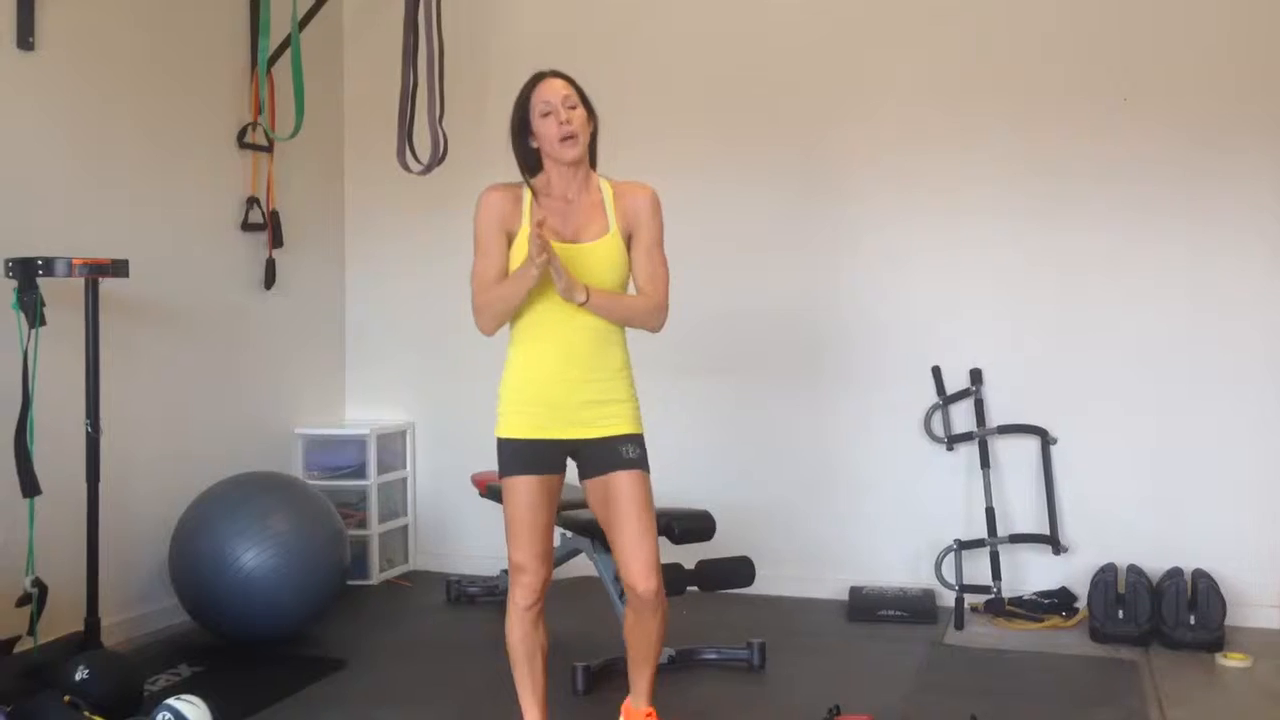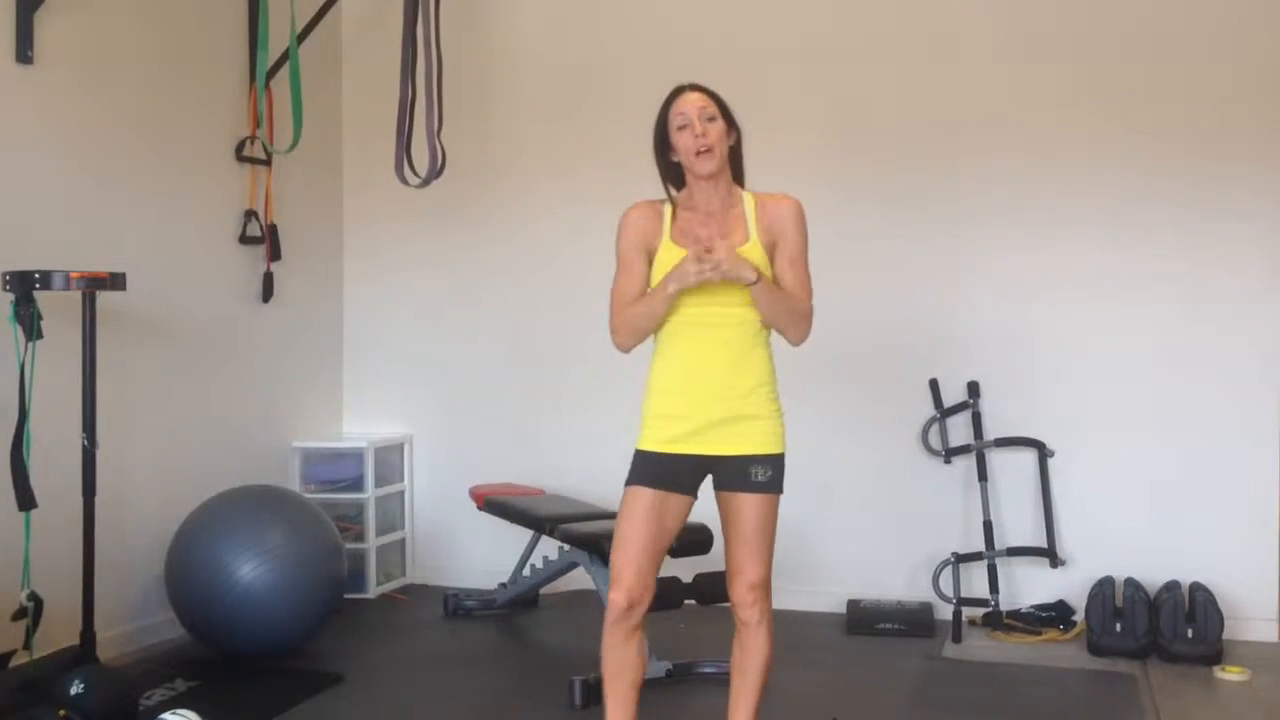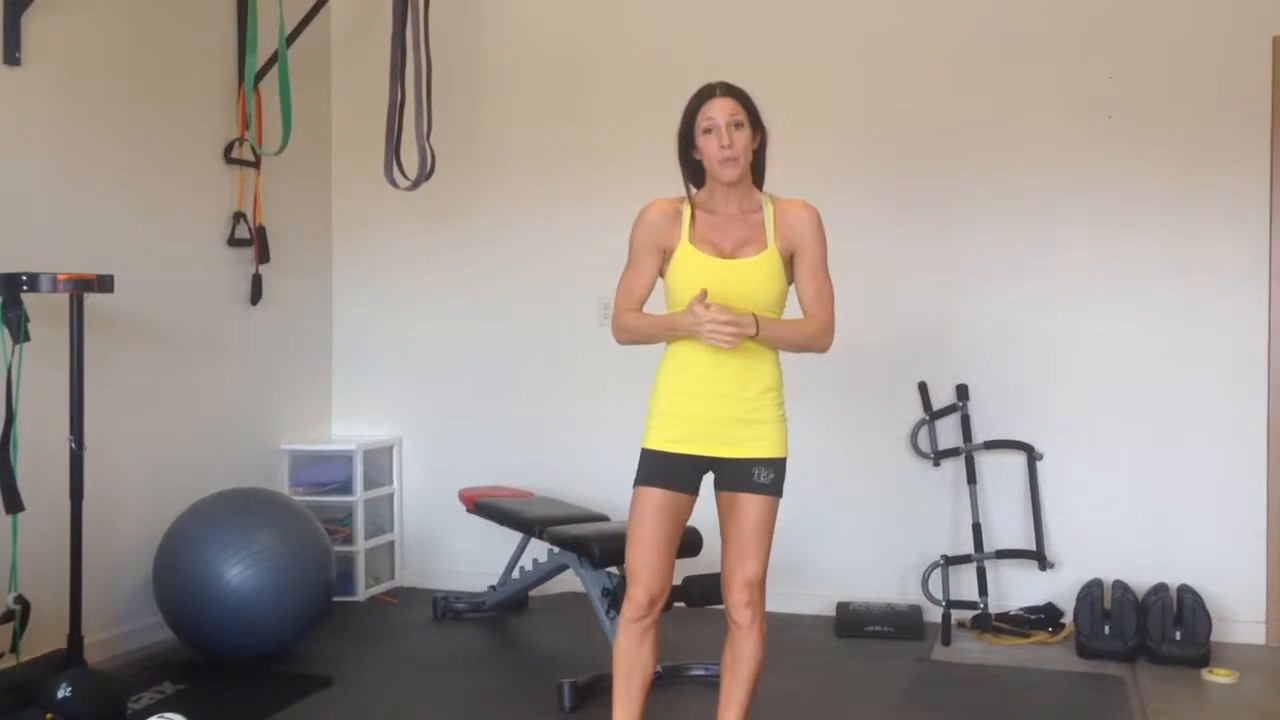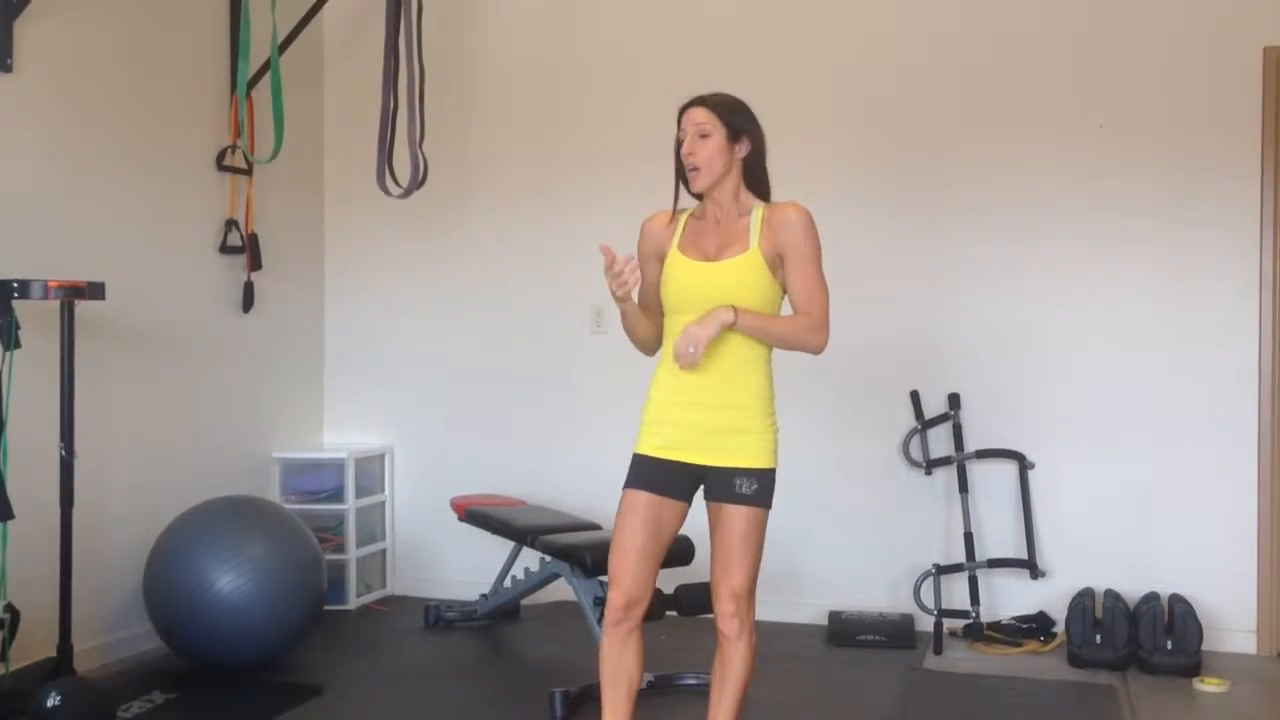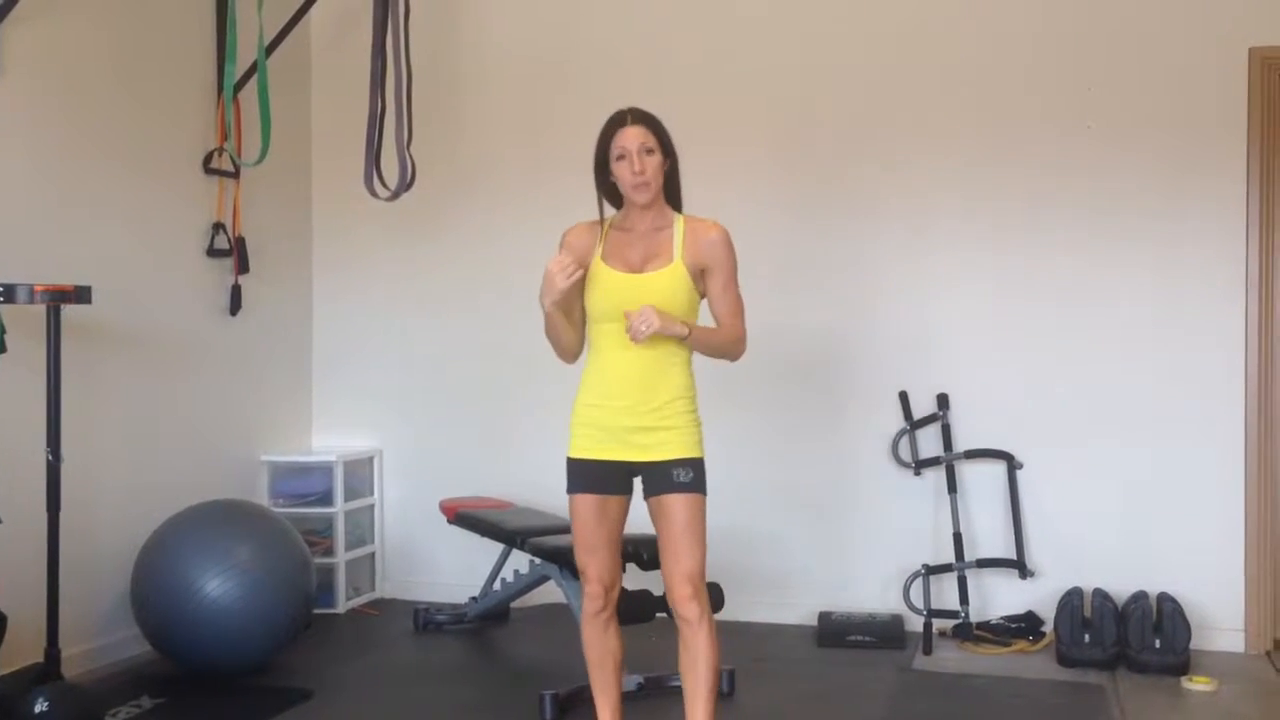
dt=1s
person 1, frame 1
left shoulder: (634, 201)
right shoulder: (502, 204)
left elbow: (654, 311)
right elbow: (486, 315)
left wrist: (575, 288)
right wrist: (534, 268)
left hip: (609, 413)
right hip: (530, 412)
left knee: (645, 583)
right knee: (528, 582)
person 1, frame 2
left shoulder: (778, 213)
right shoulder: (644, 221)
left elbow: (798, 327)
right elbow: (623, 336)
left wrist: (751, 274)
right wrist: (674, 285)
left hip: (750, 428)
right hip: (669, 429)
left knee: (749, 599)
right knee: (626, 598)
person 1, frame 3
left shoulder: (795, 221)
right shoulder: (661, 219)
left elbow: (820, 331)
right elbow: (623, 324)
left wrist: (749, 323)
right wrist: (686, 322)
left hip: (754, 432)
right hip: (675, 427)
left knee: (744, 599)
right knee: (642, 596)
person 1, frame 4
left shoulder: (785, 223)
right shoulder: (660, 229)
left elbow: (813, 333)
left wrist: (729, 315)
right wrist: (625, 302)
left hip: (741, 440)
right hip: (665, 435)
left knee: (732, 611)
right knee: (623, 601)
person 1, frame 5
left shoulder: (705, 239)
right shoulder: (582, 240)
left elbow: (734, 343)
right elbow: (568, 350)
left wrist: (676, 327)
right wrist: (551, 304)
left hip: (671, 437)
right hip: (596, 435)
left knee: (688, 598)
right knee: (598, 593)
